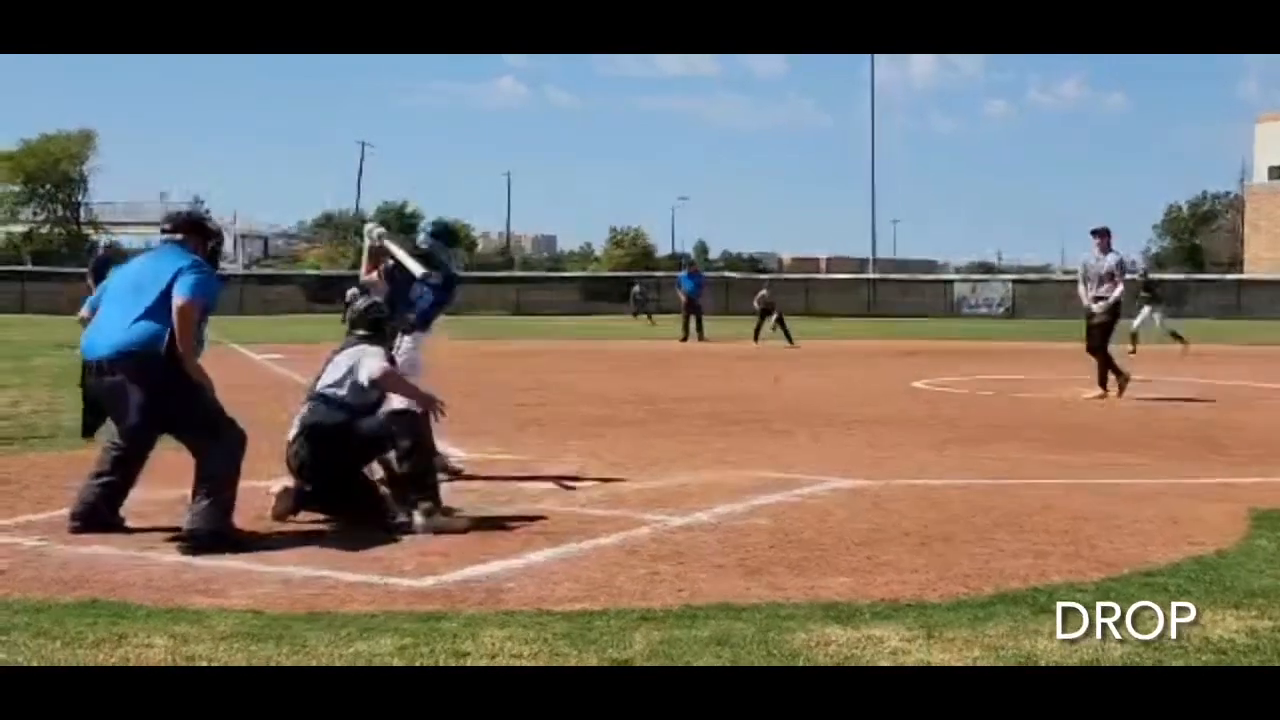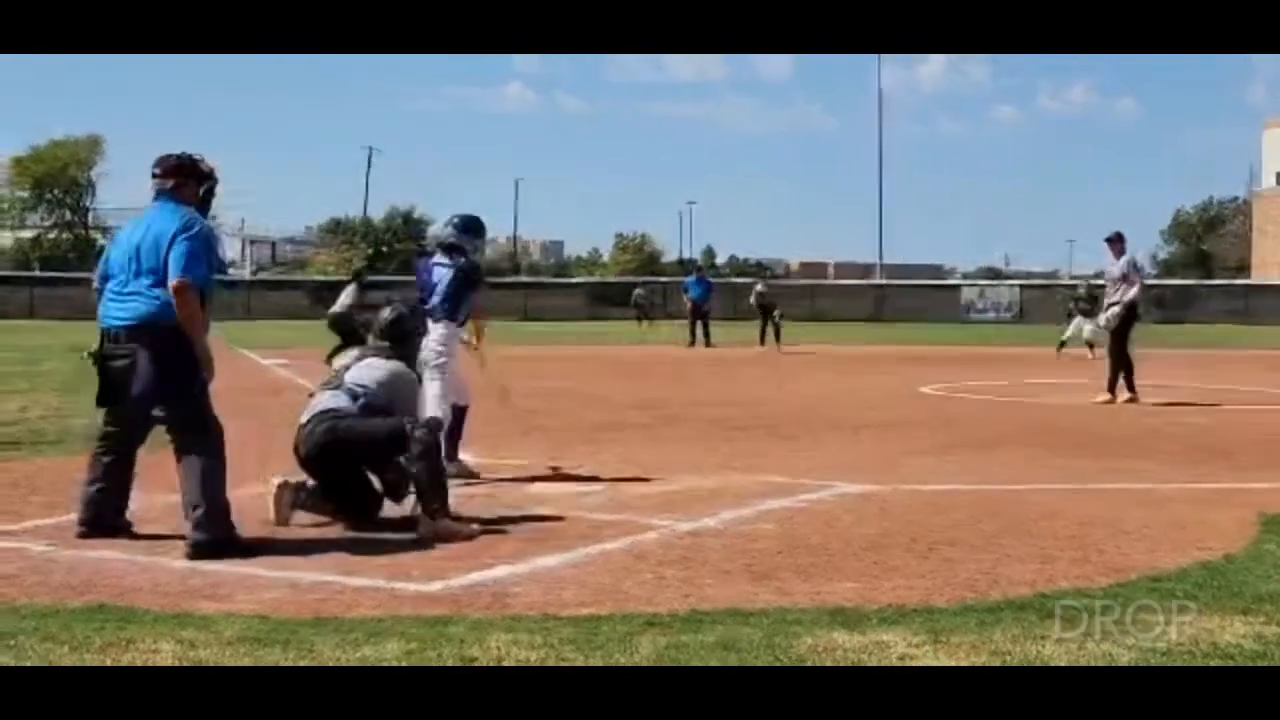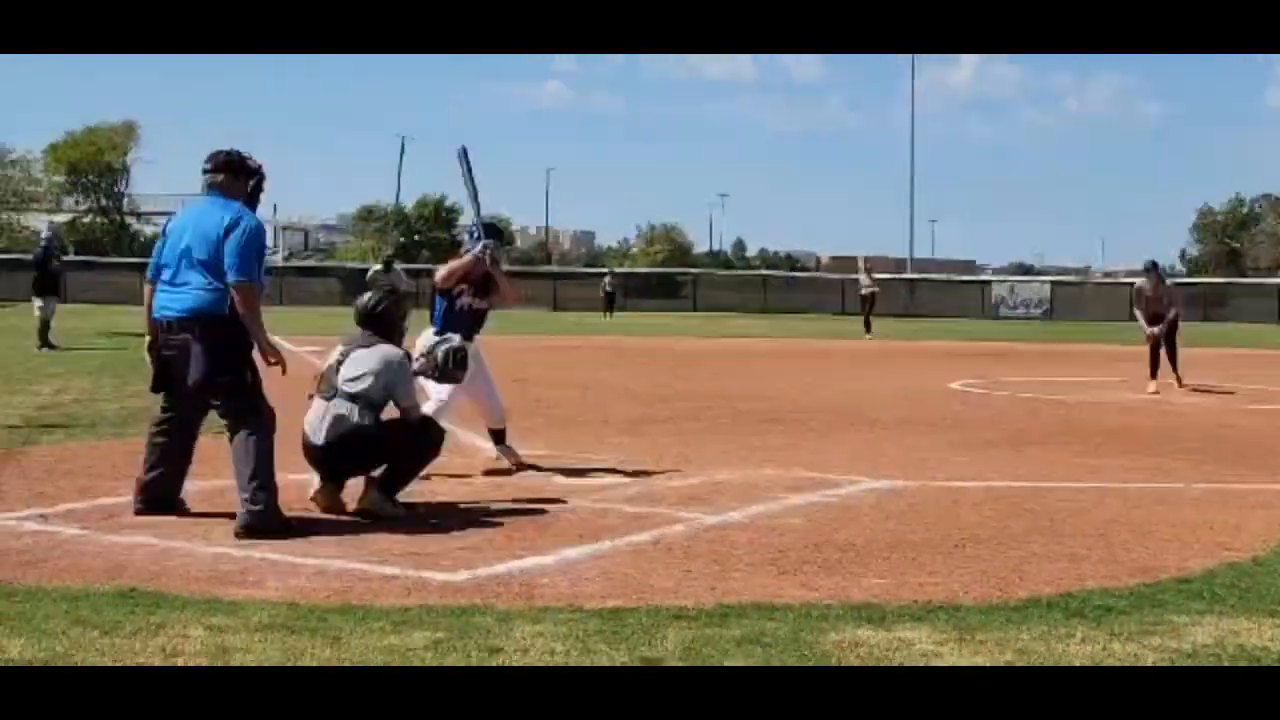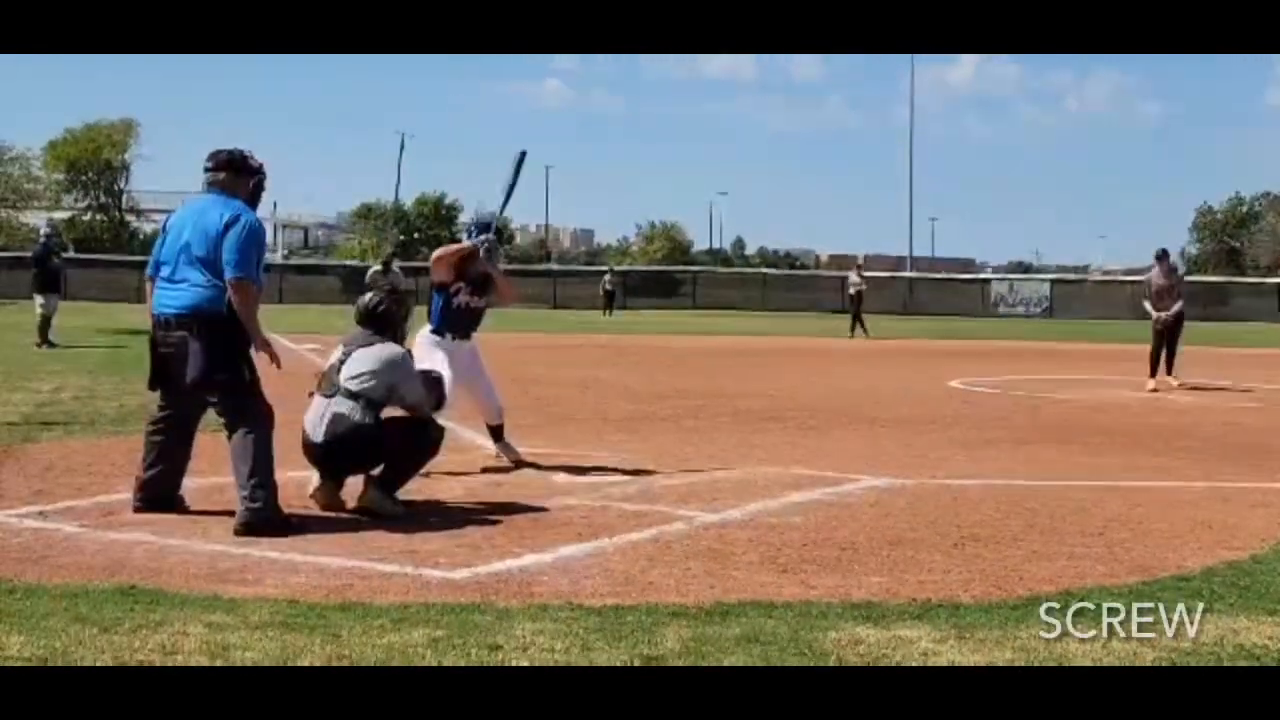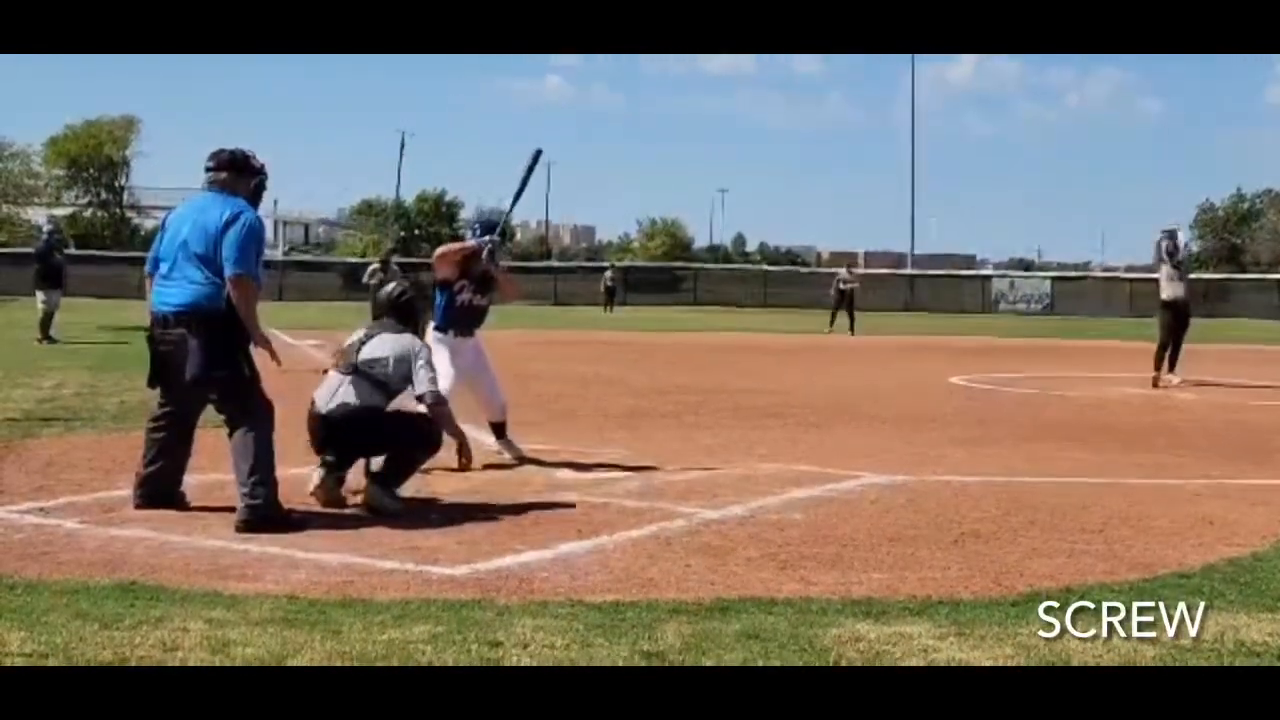
dt=0.5s
person 1, frame 1
left shoulder: (131, 265)
right shoulder: (195, 267)
left elbow: (87, 313)
right elbow: (183, 306)
right wrist: (192, 365)
left hip: (96, 367)
right hip: (143, 365)
left knee: (133, 436)
right knee: (222, 438)
left ankle: (92, 511)
right ankle: (207, 528)
person 1, frame 2
left shoulder: (130, 227)
right shoulder: (191, 226)
left elbow: (100, 284)
right elbow: (180, 288)
right wrist: (201, 346)
left hip: (116, 340)
right hip: (160, 340)
left knee: (119, 431)
right knee: (198, 435)
left ankle: (97, 516)
right ankle: (210, 534)
person 1, frame 3
left shoulder: (179, 218)
right shoulder: (241, 221)
left elbow: (151, 280)
right elbow: (240, 287)
left wrist: (153, 332)
right wrist: (261, 340)
left hip: (170, 330)
right hip: (212, 332)
left knee: (175, 416)
right knee: (251, 419)
left ankle: (153, 495)
right ankle: (257, 512)
person 1, frame 4
left shoulder: (179, 215)
right shoulder: (241, 218)
left elbow: (152, 277)
right elbow: (238, 284)
left wrist: (160, 328)
right wrist: (256, 335)
left hip: (168, 327)
right hip: (211, 330)
left knee: (173, 413)
right knee: (249, 417)
left ankle: (153, 492)
right ankle: (257, 510)
person 1, frame 5
left shoulder: (178, 212)
right shoulder: (241, 216)
left elbow: (151, 272)
right elbow: (237, 280)
right wrist: (255, 331)
left hip: (166, 326)
right hip: (208, 328)
left knee: (173, 410)
right knee: (250, 413)
left ankle: (153, 488)
right ankle: (257, 507)
person 2, frame 1
left shoulder: (402, 269)
right shoulder: (450, 281)
left elbow: (367, 281)
left wrist: (372, 244)
right hip: (406, 347)
right knee: (404, 406)
person 2, frame 2
left shoulder: (424, 264)
right shoulder: (471, 270)
right elbow: (474, 311)
right wrist: (478, 338)
left hip: (420, 335)
right hip: (439, 340)
left knee: (459, 397)
right knee: (435, 412)
left ankle: (451, 460)
person 2, frame 3
left shoulder: (489, 280)
right shoulder: (455, 273)
left elbow: (508, 298)
right elbow: (441, 278)
left wrist: (495, 270)
right wrist: (475, 255)
left hip: (467, 347)
right hip: (438, 343)
left knee: (491, 402)
right knee: (442, 397)
left ankle: (502, 446)
person 2, frame 4
left shoulder: (486, 279)
right shoulder: (449, 270)
left elbow: (508, 297)
right elbow: (437, 257)
left wrist: (492, 268)
right wrist: (473, 244)
left hip: (464, 345)
right hip: (434, 342)
left knee: (489, 398)
left ankle: (500, 444)
person 2, frame 5
left shoulder: (489, 276)
right shoulder: (453, 268)
left elbow: (510, 293)
right elbow: (440, 254)
left wrist: (493, 268)
right wrist: (477, 244)
left hip: (468, 341)
right hip: (439, 339)
left knee: (493, 394)
right knee: (442, 390)
left ankle: (503, 441)
person 3, frame 1
left shoulder: (347, 353)
right shoulder: (367, 352)
right elbow: (381, 375)
right wrist: (423, 397)
left hip: (305, 451)
right hip: (321, 445)
left knee: (373, 508)
right knee: (408, 422)
left ankle: (297, 496)
right ankle: (428, 512)
person 3, frame 2
left shoulder: (354, 357)
right shoulder: (401, 373)
right elbow: (416, 429)
left hip: (308, 439)
right hip: (329, 434)
left knee: (364, 511)
right knee: (422, 432)
left ankle: (297, 493)
right ankle: (436, 518)
person 3, frame 3
left shoulder: (344, 348)
right shoulder: (392, 354)
right elbow: (410, 415)
left hip: (313, 446)
right hip: (343, 445)
right knee: (430, 431)
left ankle: (329, 483)
right ankle: (379, 493)
person 3, frame 4
left shoulder: (346, 347)
right shoulder: (395, 353)
right elbow: (422, 410)
left wrist: (398, 396)
right wrist: (429, 395)
left hip: (313, 445)
right hip: (344, 446)
left knee: (373, 425)
right knee: (429, 431)
left ankle: (328, 480)
right ankle: (379, 491)
person 3, frame 5
left shoulder: (363, 333)
right shoulder: (413, 344)
right elbow: (433, 401)
right wrist: (460, 439)
left hip: (319, 420)
right hip: (350, 420)
right knee: (429, 432)
left ankle: (329, 471)
right ankle: (379, 487)
